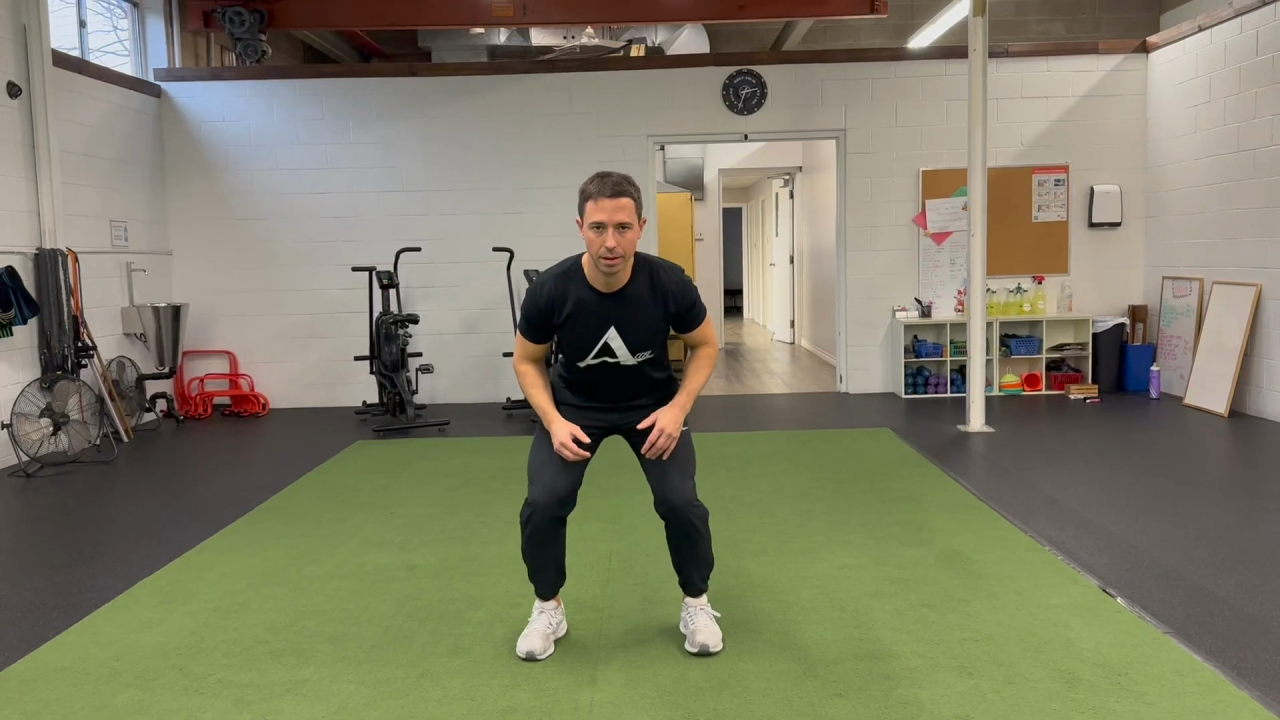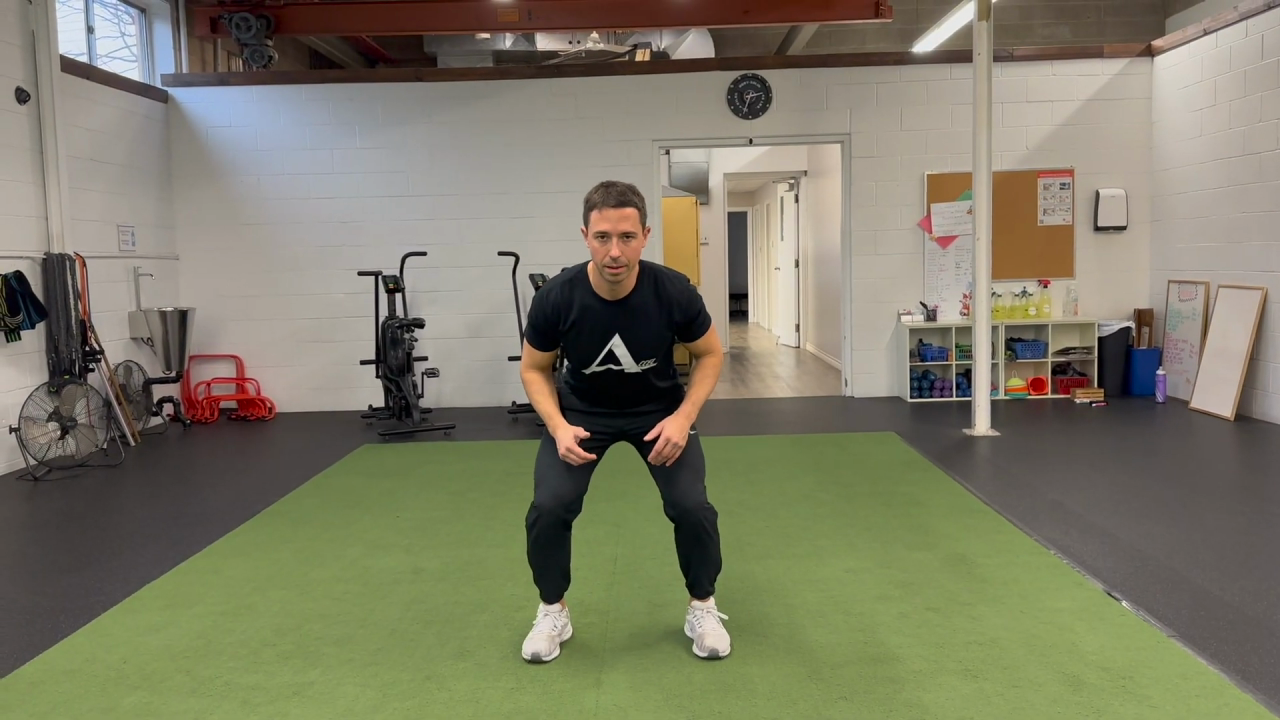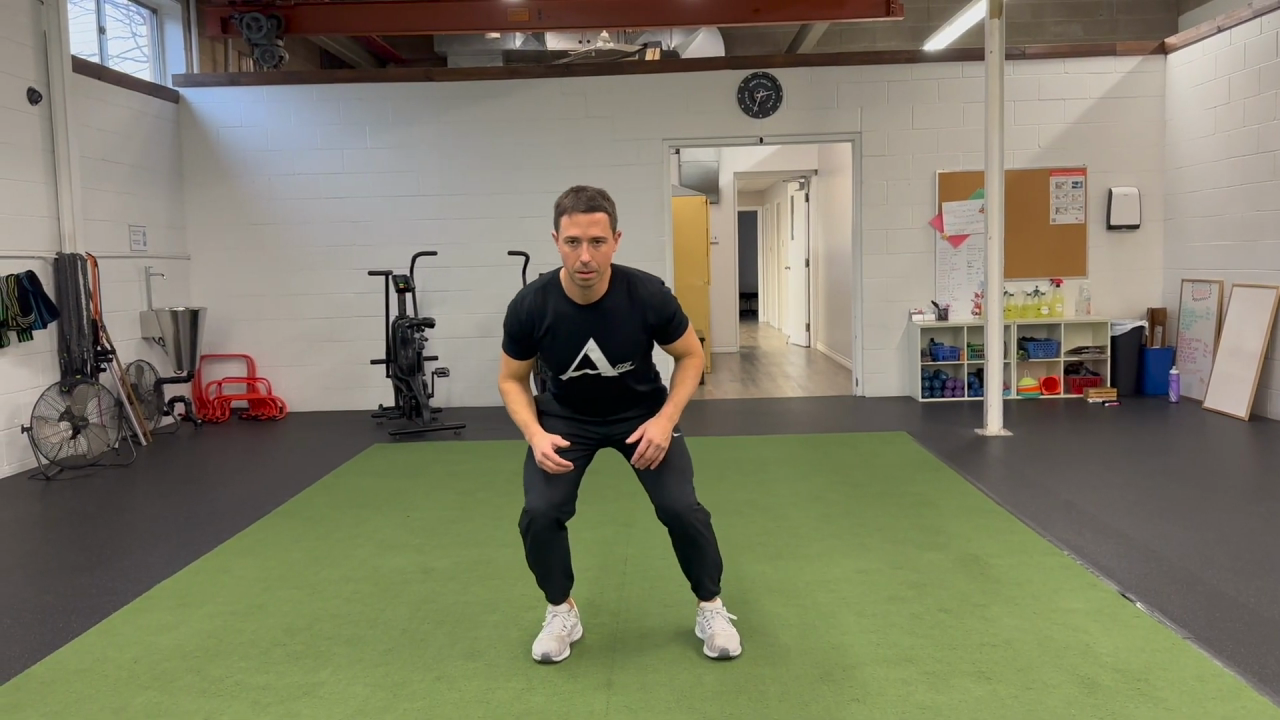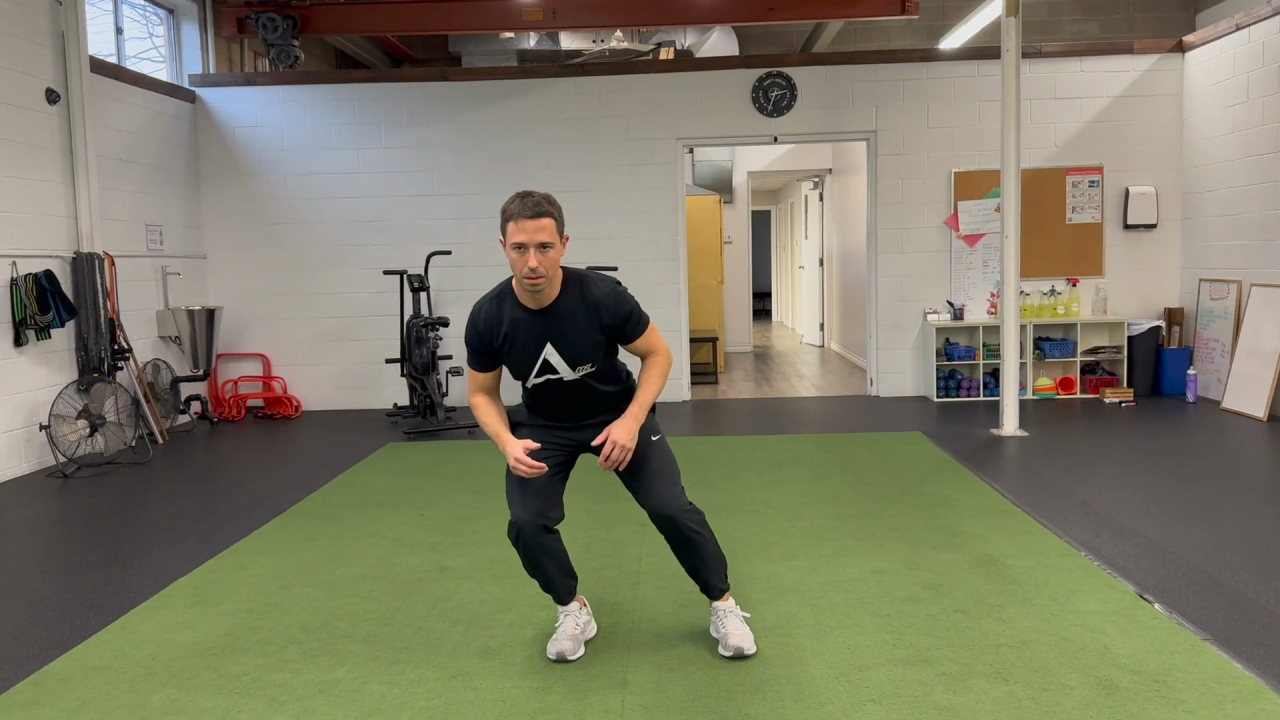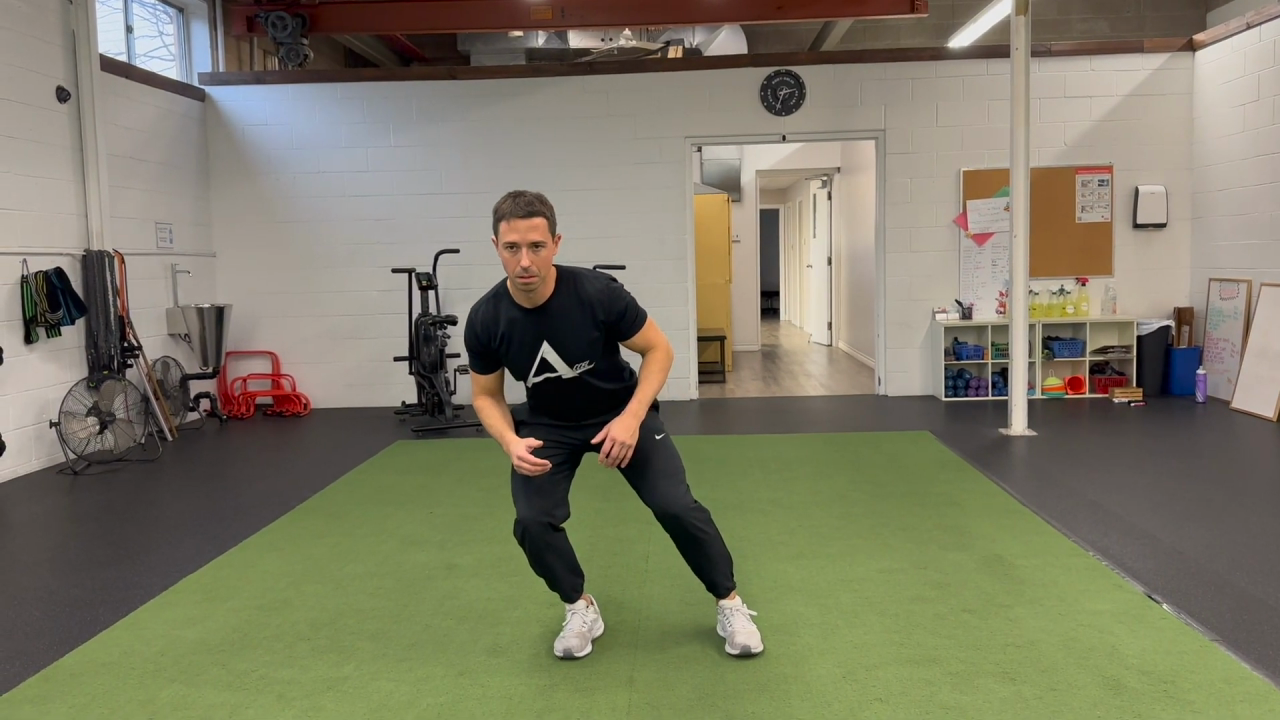
dt=1s
person 1, frame 1
left shoulder: (669, 284)
right shoulder: (550, 291)
left elbow: (705, 345)
right elbow: (527, 361)
left wrist: (678, 408)
right wrist: (554, 422)
left hip: (653, 403)
right hip: (575, 404)
left knee: (680, 502)
right knee: (543, 503)
left ankle: (696, 604)
right ankle: (548, 607)
person 1, frame 2
left shoulder: (674, 292)
right shoulder: (556, 298)
left elbow: (709, 354)
right elbow: (534, 369)
left wrist: (683, 417)
right wrist: (558, 426)
left hip: (659, 409)
right hip: (581, 411)
left knee: (692, 507)
right knee: (549, 508)
left ankle: (702, 607)
right ankle: (552, 611)
person 1, frame 3
left shoulder: (647, 295)
right shoulder: (529, 307)
left elbow: (691, 356)
right elbow: (512, 379)
left wrist: (665, 420)
right wrist: (535, 434)
left hip: (641, 413)
right hip: (566, 416)
left knee: (680, 508)
right knee: (540, 513)
left ankle: (711, 607)
right ankle: (561, 611)
person 1, frame 4
left shoulder: (602, 296)
right shoulder: (487, 318)
left elbow: (658, 354)
right elbow: (482, 393)
left wrist: (631, 421)
right wrist: (507, 442)
left hip: (617, 414)
right hip: (543, 424)
left knee: (670, 508)
right knee: (527, 523)
left ankle: (723, 604)
right ankle: (573, 610)
person 1, frame 5
left shoulder: (597, 293)
right shoulder: (485, 320)
left elbow: (658, 350)
right elbow: (486, 395)
left wrist: (631, 419)
right wrist: (510, 442)
left hip: (620, 412)
right hip: (547, 423)
left knee: (675, 506)
right knee: (533, 521)
left ankle: (729, 602)
right ankle: (581, 608)
